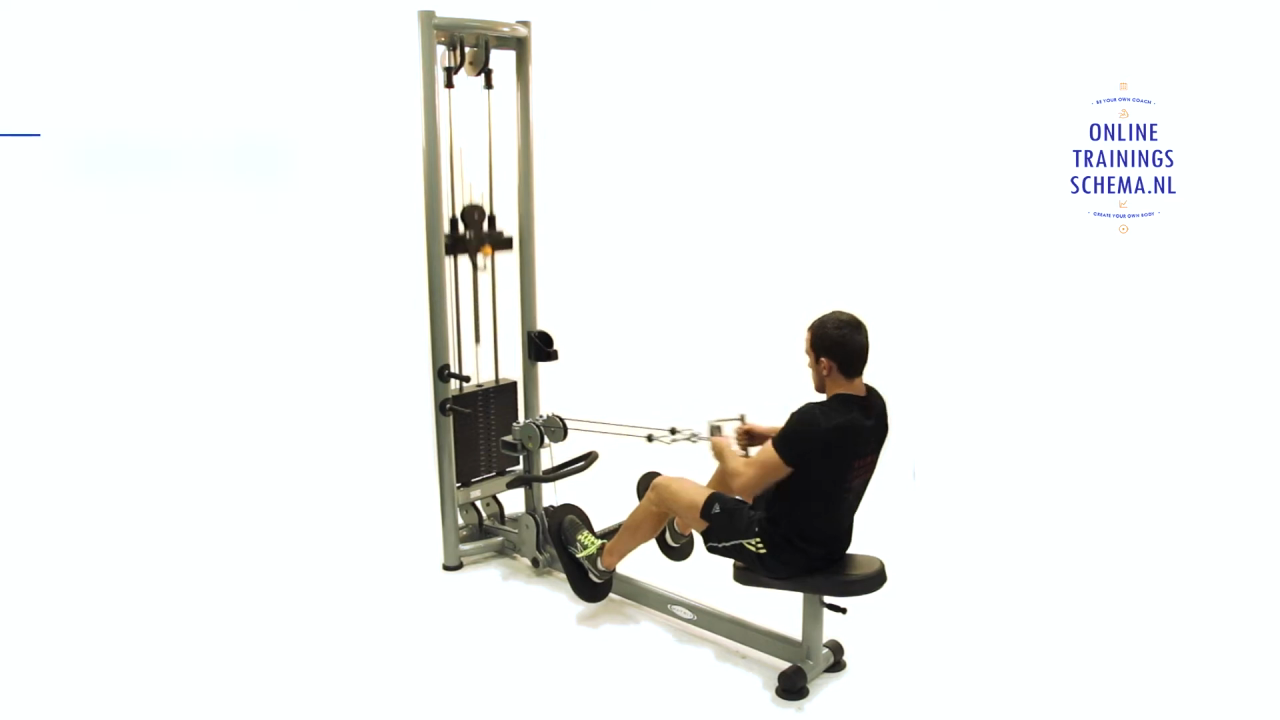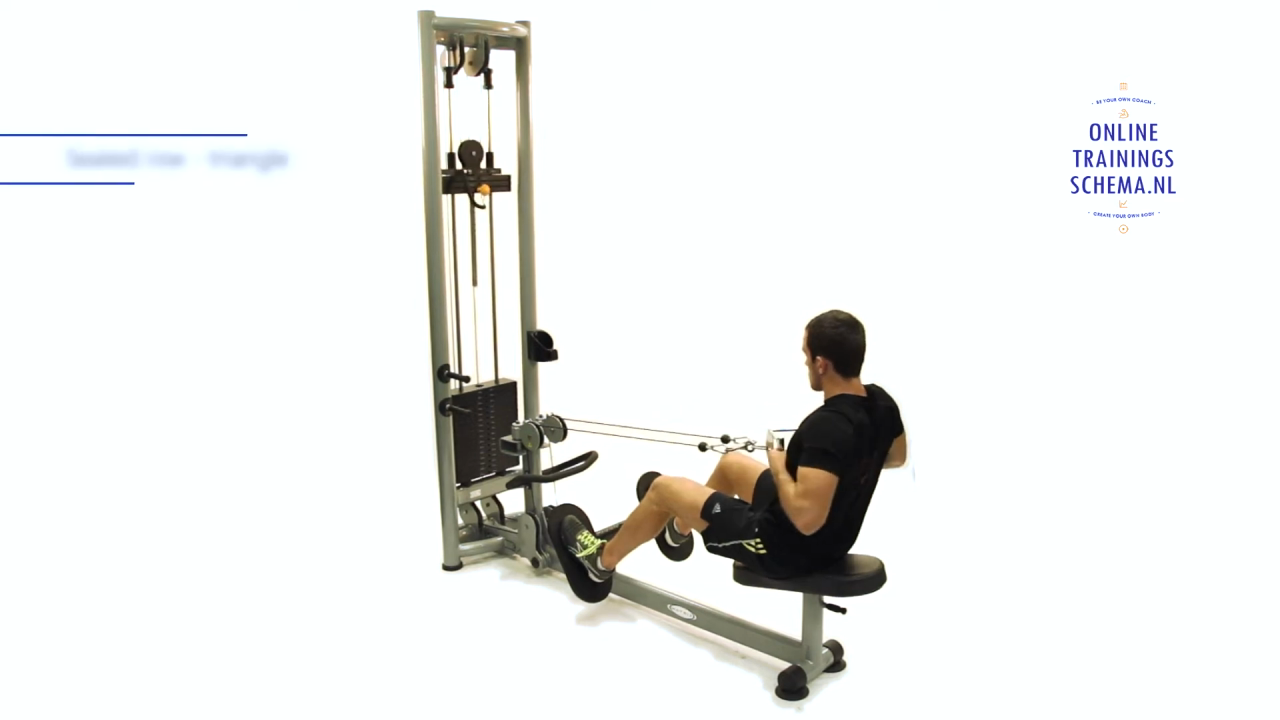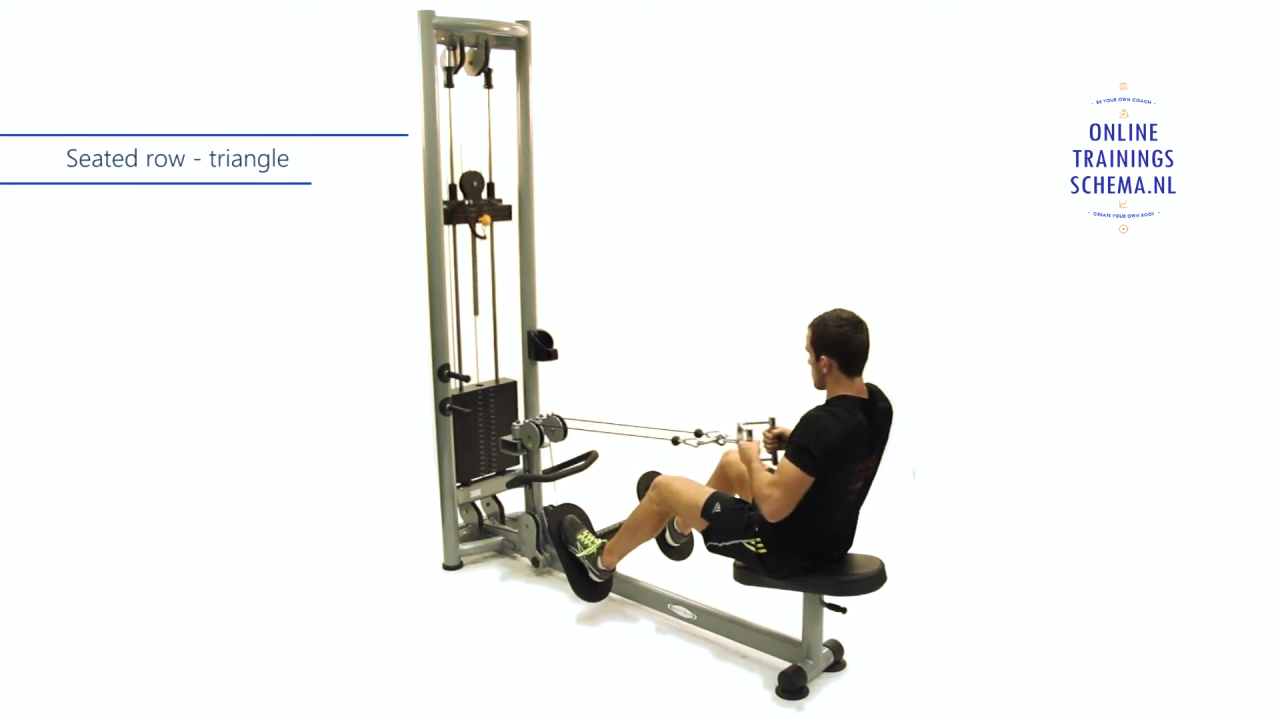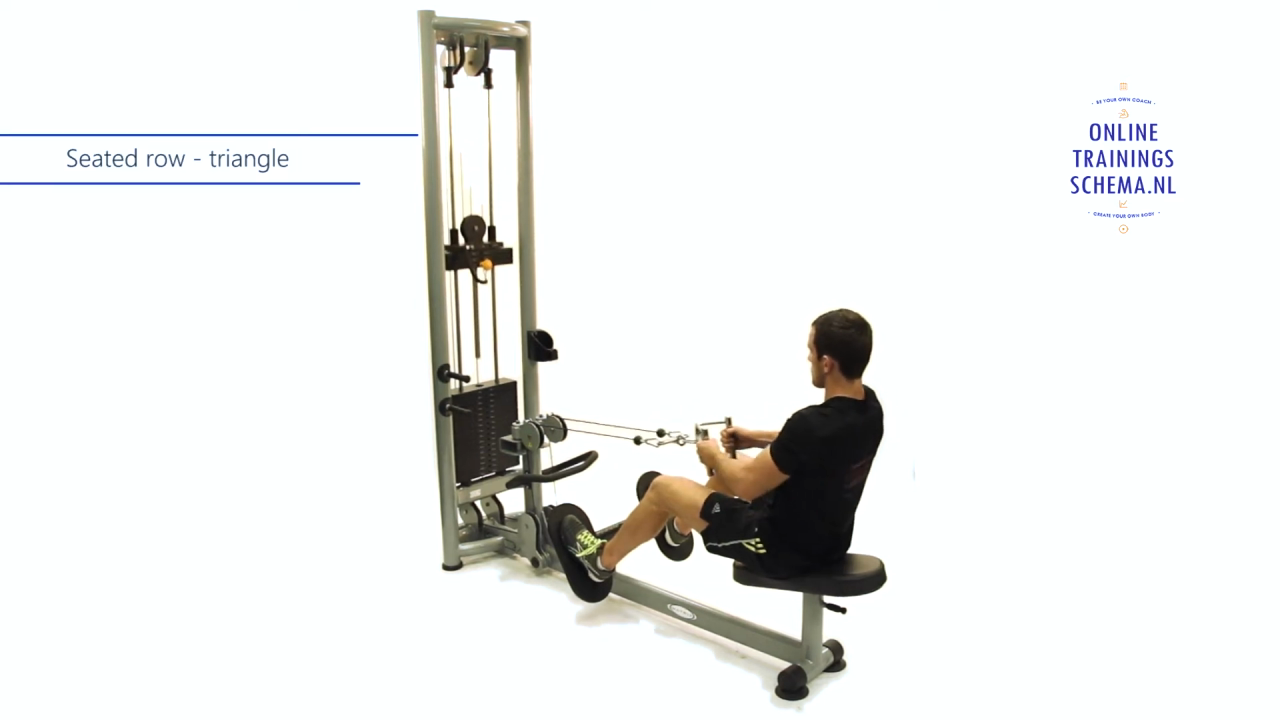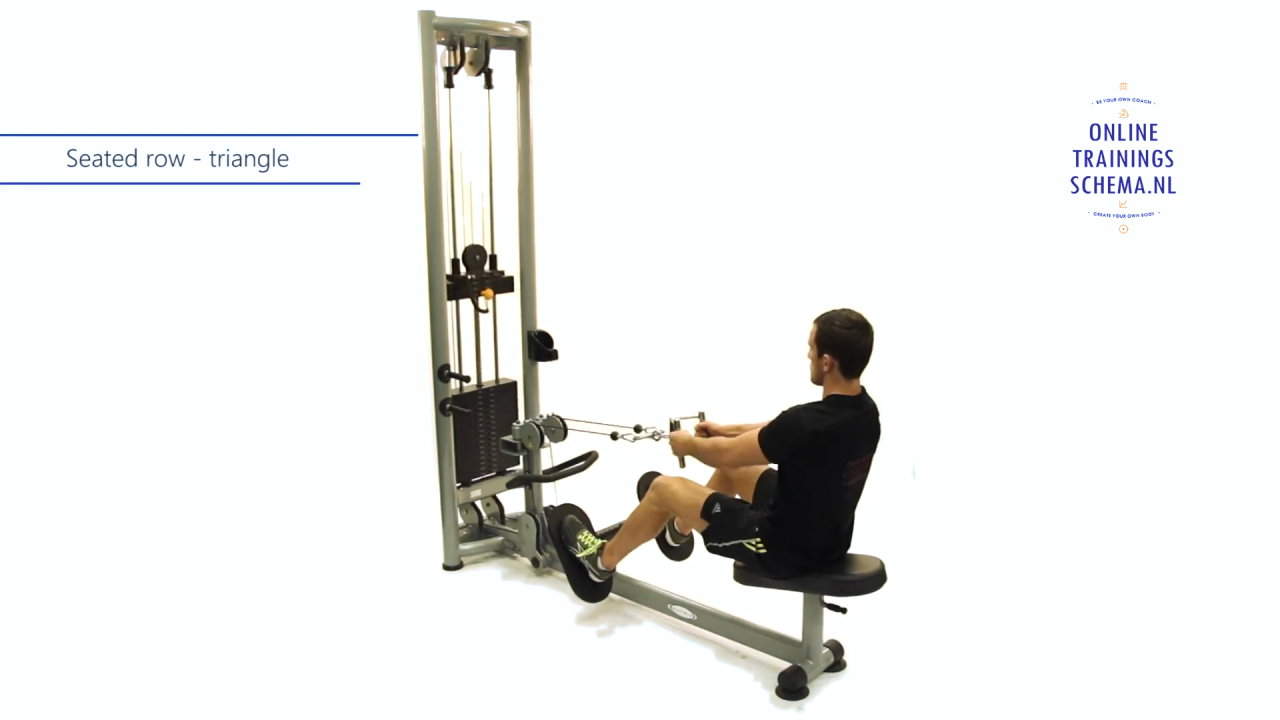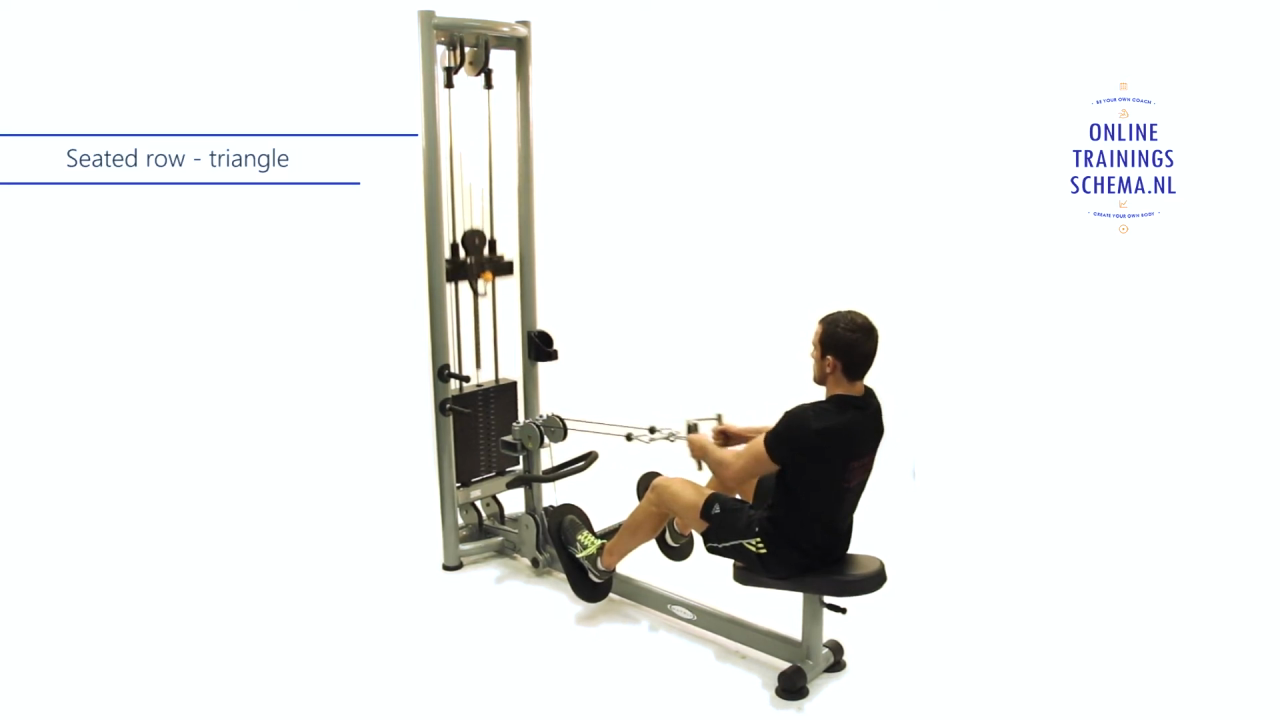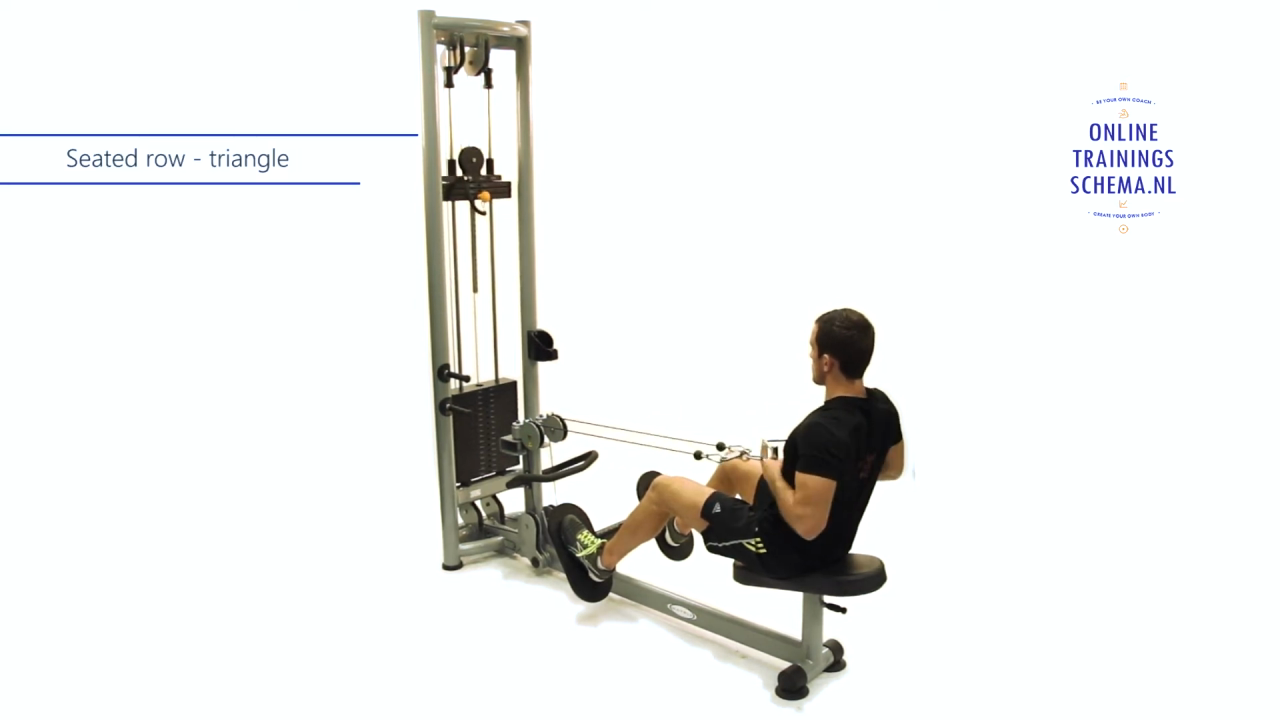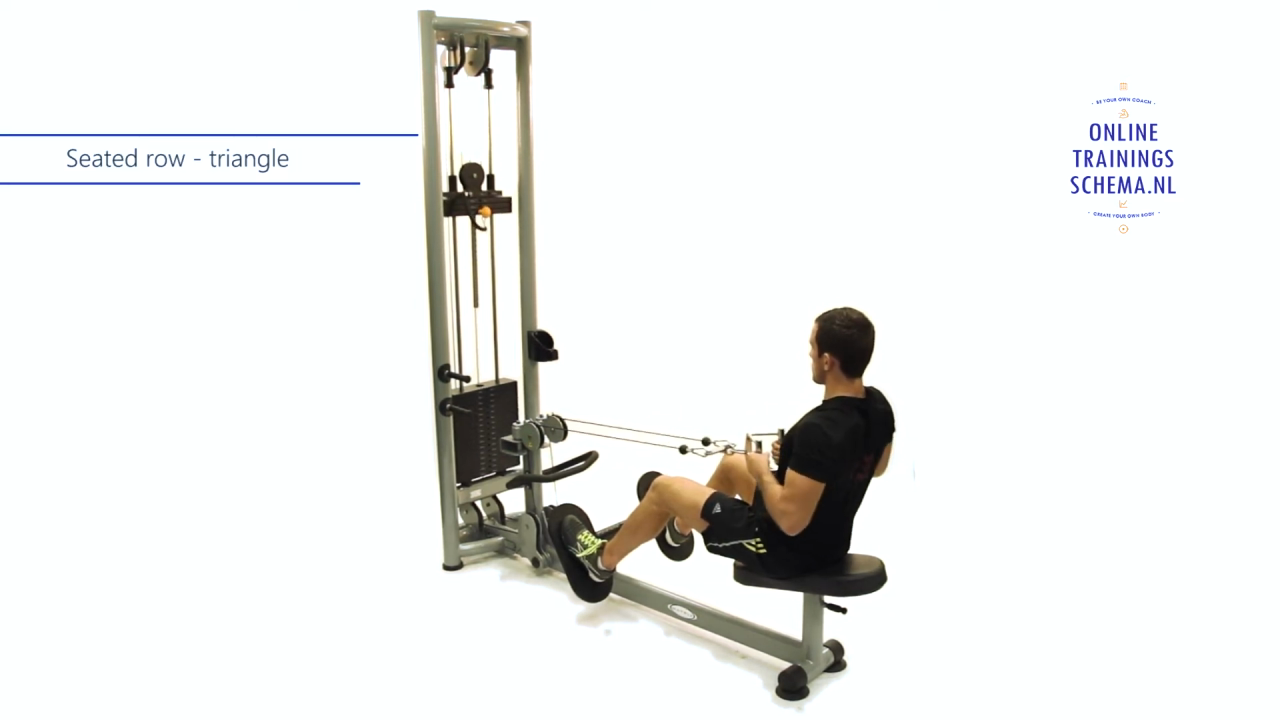
dt=0.5s
person 1, frame 1
left shoulder: (816, 420)
right shoulder: (872, 405)
left elbow: (742, 482)
left wrist: (723, 449)
right wrist: (772, 435)
left hip: (784, 548)
right hip: (828, 540)
left knee: (663, 488)
right knee: (731, 467)
left ankle: (603, 561)
right ankle: (680, 528)
person 1, frame 2
left shoulder: (826, 425)
right shoulder: (882, 404)
left elbow: (807, 518)
right elbow: (897, 457)
left wrist: (779, 468)
left hip: (786, 549)
right hip: (832, 541)
left knee: (663, 487)
right knee: (731, 462)
left ankle: (604, 559)
right ankle: (678, 527)
person 1, frame 3
left shoulder: (822, 423)
right shoulder: (877, 404)
left elbow: (773, 505)
left wrist: (753, 458)
right wrist: (795, 441)
left hip: (786, 549)
right hip: (830, 539)
left knee: (663, 486)
right knee: (730, 463)
left ankle: (603, 560)
right ankle: (679, 527)
person 1, frame 4
left shoulder: (814, 423)
right shoulder: (868, 406)
left elbow: (745, 485)
left wrist: (712, 455)
right wrist: (758, 439)
left hip: (783, 548)
right hip: (827, 539)
left knee: (663, 488)
right knee: (730, 465)
left ankle: (603, 559)
right ankle: (679, 527)
person 1, frame 5
left shoulder: (809, 423)
right shoulder: (863, 407)
left elbow: (728, 454)
left wrist: (689, 444)
right wrist: (724, 429)
left hip: (785, 548)
right hip: (828, 538)
left knee: (664, 488)
right knee: (732, 467)
left ankle: (603, 560)
right ankle: (680, 527)
person 1, frame 6
left shoulder: (812, 422)
right shoulder: (867, 406)
left elbow: (732, 473)
left wrist: (703, 447)
right wrist: (746, 434)
left hip: (784, 547)
right hip: (827, 538)
left knee: (663, 488)
right knee: (734, 462)
left ankle: (603, 560)
right ankle: (679, 527)
person 1, frame 7
left shoulder: (822, 430)
right shoulder: (882, 408)
left elbow: (807, 523)
right elbow: (893, 469)
left wrist: (775, 476)
left hip: (785, 549)
right hip: (833, 542)
left knee: (663, 487)
right knee: (732, 465)
left ankle: (603, 559)
right ankle: (678, 527)
person 1, frame 8
left shoulder: (819, 430)
right shoulder: (878, 407)
left elbow: (790, 520)
right elbow: (878, 466)
left wrist: (761, 472)
left hip: (785, 549)
right hip: (829, 541)
left knee: (664, 487)
right knee: (731, 463)
left ankle: (604, 559)
right ankle: (679, 528)
